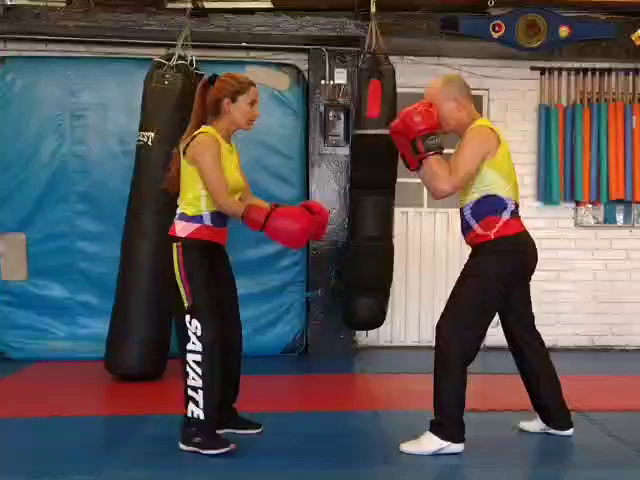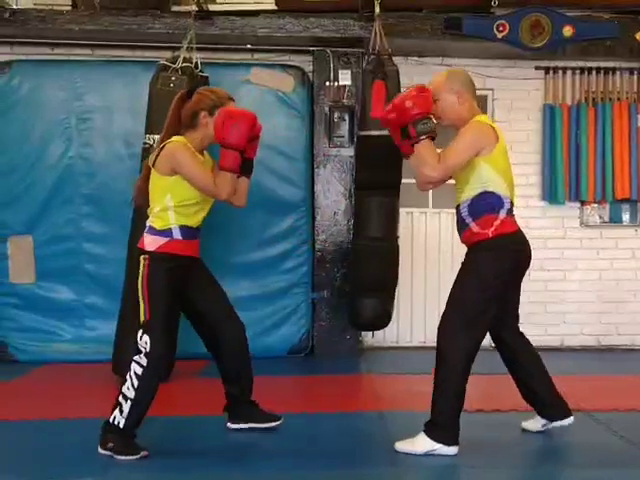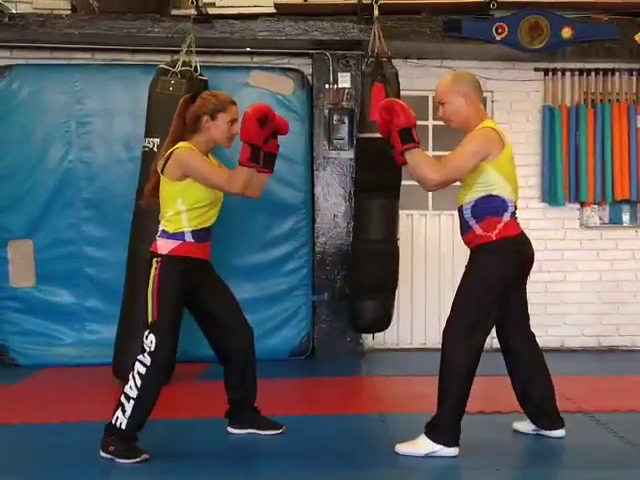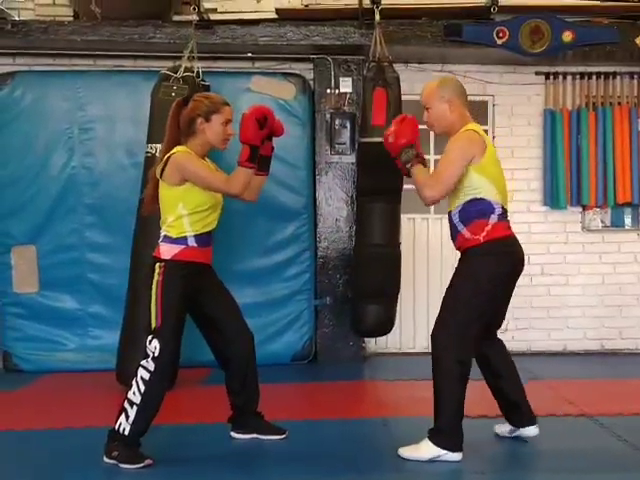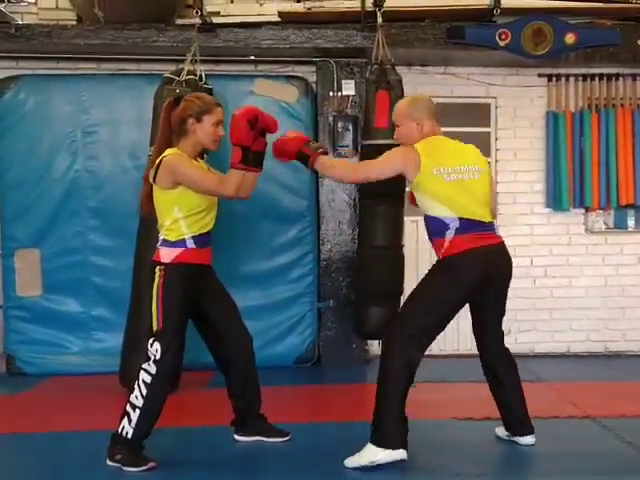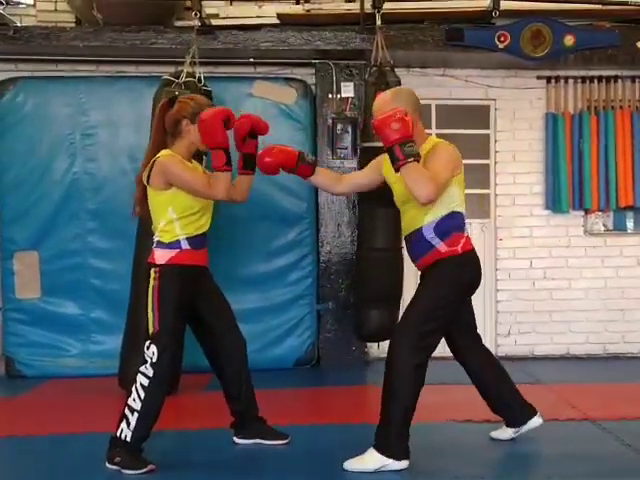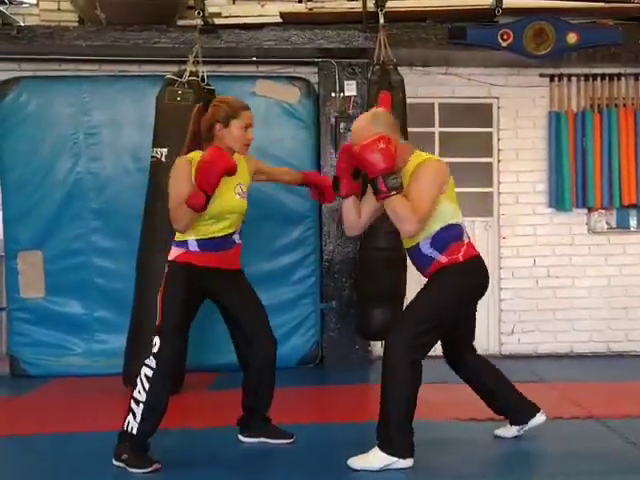
dt=0.5s
person 1, frame 1
left shoulder: (480, 133)
right shoulder: (478, 137)
left elbow: (446, 186)
right elbow: (438, 189)
left wrist: (428, 141)
right wrist: (414, 153)
left hip: (498, 251)
right hip: (511, 248)
left knee: (453, 333)
right knee: (522, 332)
left ankle: (447, 432)
right ankle: (556, 418)
person 1, frame 2
left shoulder: (478, 129)
right shoulder: (476, 134)
left elbow: (432, 172)
right elbow: (426, 178)
left wrist: (420, 126)
right wrist: (408, 138)
left hip: (494, 249)
right hip: (504, 248)
left knee: (455, 334)
right knee: (506, 331)
left ankle: (442, 435)
right ankle: (553, 410)
person 1, frame 3
left shoulder: (484, 136)
right shoulder: (479, 139)
left elbow: (436, 176)
right elbow: (431, 181)
left wrist: (406, 137)
right wrist: (402, 144)
left hip: (497, 252)
right hip: (506, 251)
left knee: (459, 337)
right knee: (516, 335)
left ankle: (442, 436)
right ankle: (547, 419)
person 1, frame 4
left shoulder: (466, 139)
right shoulder: (470, 141)
left elbow: (431, 193)
right elbow: (438, 188)
left wrist: (408, 155)
right wrist: (411, 157)
left hip: (487, 254)
right hip: (499, 252)
left knee: (449, 341)
right knee: (484, 338)
left ankle: (446, 441)
right ankle: (521, 418)
person 1, frame 5
left shoulder: (412, 156)
right shoulder: (475, 156)
left elbow: (354, 174)
left wrist: (306, 152)
left hip: (458, 265)
right hip: (495, 257)
left knee: (401, 342)
right knee: (491, 343)
left ankle: (388, 441)
right ankle: (519, 426)
person 1, frame 6
left shoulder: (442, 152)
right shoulder: (389, 162)
left elbow: (426, 193)
right elbow: (340, 184)
left wrist: (401, 149)
right wrist: (298, 163)
left hip: (454, 266)
right hip: (443, 269)
left knee: (406, 347)
right knee: (467, 345)
left ankle: (390, 450)
right ankle: (521, 414)
person 1, frame 7
left shoulder: (427, 168)
right shoulder: (389, 174)
left elbow: (410, 225)
right elbow: (353, 228)
left wrist: (383, 178)
right wrist: (347, 182)
left hip: (460, 272)
right hip: (455, 275)
left knee: (400, 343)
right knee: (460, 353)
left ankle: (395, 448)
right ankle: (522, 413)
person 2, frame 1
left shoulder: (228, 146)
right shoulder: (204, 140)
left elbow: (241, 199)
right elbow: (227, 201)
left wrist: (292, 213)
right wrist: (272, 221)
left hip: (213, 247)
right hip: (191, 245)
left knee: (229, 331)
right knee: (206, 333)
left ankle: (220, 413)
right ankle: (194, 430)
person 2, frame 2
left shoulder: (203, 157)
right shoulder: (175, 149)
left elbow: (239, 198)
right elbow: (221, 192)
left wrist: (245, 151)
right wrist: (231, 147)
left hip: (189, 260)
right hip: (160, 259)
left knee: (230, 331)
right knee: (155, 349)
left ankle: (241, 408)
right ankle: (115, 433)
person 2, frame 3
left shoulder: (209, 160)
right shoulder: (183, 154)
left elbow: (254, 189)
right elbow: (235, 185)
left wrist: (269, 146)
right wrist: (252, 144)
left hip: (199, 263)
right hip: (171, 264)
left knee: (238, 334)
right knee: (158, 351)
left ankle: (242, 413)
right ankle: (117, 436)
person 2, frame 4
left shoulder: (204, 164)
right shoulder: (180, 159)
left elbow: (250, 194)
right elbow: (234, 186)
left wrist: (264, 150)
right wrist: (251, 145)
left hip: (201, 268)
right hip: (173, 269)
left knee: (239, 340)
right knee: (161, 356)
left ankle: (246, 419)
right ankle: (120, 442)
person 2, frame 5
left shoulder: (197, 164)
right shoulder: (172, 162)
left elbow: (244, 190)
right elbow: (228, 189)
left wrist: (256, 146)
right wrist: (241, 145)
left hip: (201, 270)
right hip: (174, 271)
left knee: (238, 342)
right knee: (163, 358)
left ankle: (249, 421)
right ankle: (124, 445)
person 2, frame 6
left shoulder: (192, 166)
right shoulder: (165, 163)
left elbow: (239, 194)
right elbow: (218, 192)
left wrist: (247, 147)
right wrist: (220, 147)
left hip: (197, 270)
right hip: (170, 271)
left knee: (231, 345)
right knee: (161, 360)
left ankle: (247, 424)
right ankle: (122, 447)
person 2, frame 7
left shoulder: (245, 164)
right shoulder: (186, 164)
left elbow: (281, 172)
right elbow: (180, 222)
left wrist: (311, 178)
right wrist: (206, 184)
left hip: (228, 268)
right hip: (186, 268)
left knee: (262, 342)
right knee: (165, 354)
left ankle: (254, 423)
right ankle: (130, 444)
